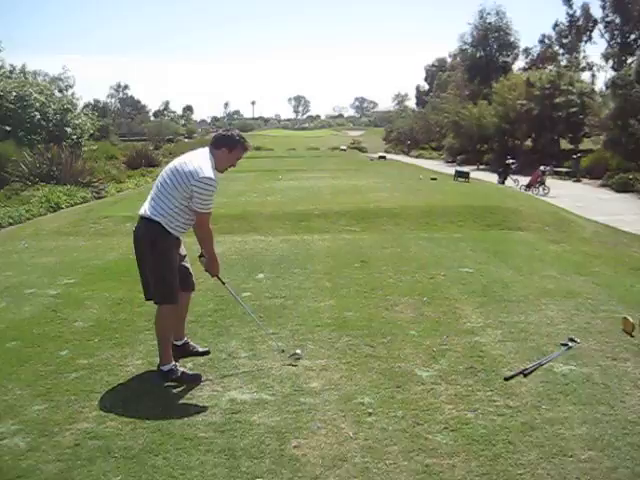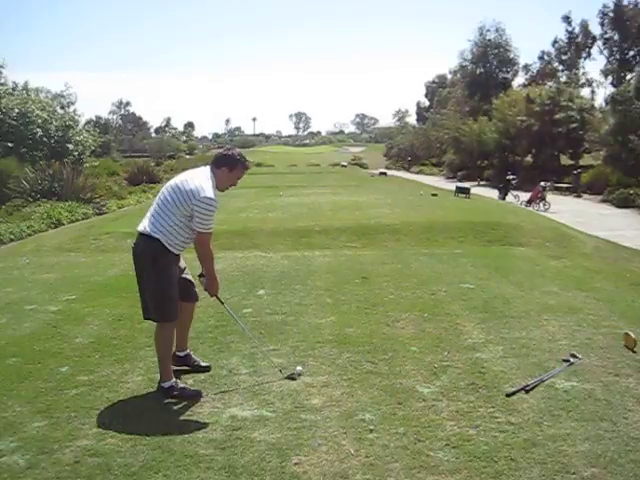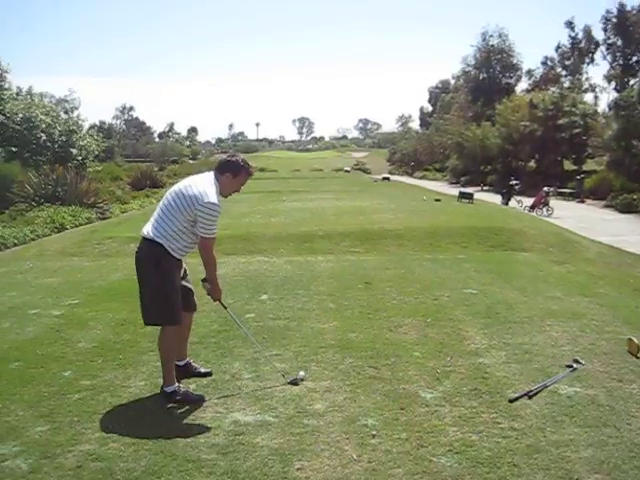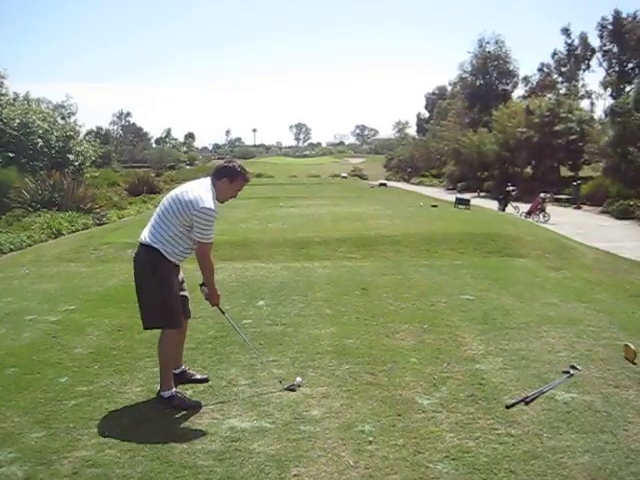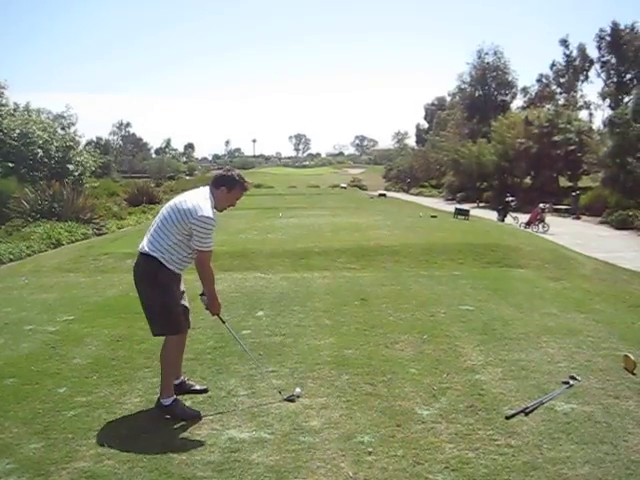
dt=0.1s
person 1, frame 1
left shoulder: (196, 158)
right shoulder: (205, 177)
left elbow: (196, 220)
right elbow: (202, 225)
left wrist: (205, 253)
right wrist: (212, 258)
left hip: (163, 231)
right hip: (156, 235)
left knee: (184, 287)
right knee: (168, 300)
left ankle: (178, 341)
right ankle: (167, 365)
person 1, frame 2
left shoulder: (196, 176)
right shoulder: (206, 196)
left elbow: (197, 239)
right elbow: (203, 245)
left wrist: (206, 272)
right wrist: (211, 278)
left hip: (162, 248)
right hip: (155, 251)
left knee: (187, 297)
right knee: (167, 316)
left ankle: (181, 353)
right ankle: (167, 382)
person 1, frame 3
left shoulder: (201, 181)
right shoulder: (209, 201)
left elbow: (201, 243)
right elbow: (207, 250)
left wrist: (209, 278)
right wrist: (214, 283)
left hip: (165, 253)
right hip: (158, 256)
left knee: (186, 309)
right knee: (171, 320)
left ankle: (181, 362)
right ankle: (170, 386)
person 1, frame 4
left shoulder: (198, 188)
right shoulder: (205, 206)
left elbow: (198, 249)
right elbow: (204, 255)
left wrist: (207, 283)
right wrist: (211, 288)
left hip: (163, 258)
right hip: (155, 261)
left knee: (181, 316)
right knee: (171, 324)
left ankle: (177, 369)
right ankle: (167, 391)
person 1, frame 5
left shoulder: (196, 197)
right shoulder: (203, 215)
left elbow: (198, 258)
right elbow: (203, 263)
left wrist: (207, 293)
right wrist: (212, 297)
left hip: (164, 267)
right hip: (155, 270)
left knee: (180, 326)
right knee: (174, 331)
left ankle: (176, 380)
right ankle: (167, 399)
